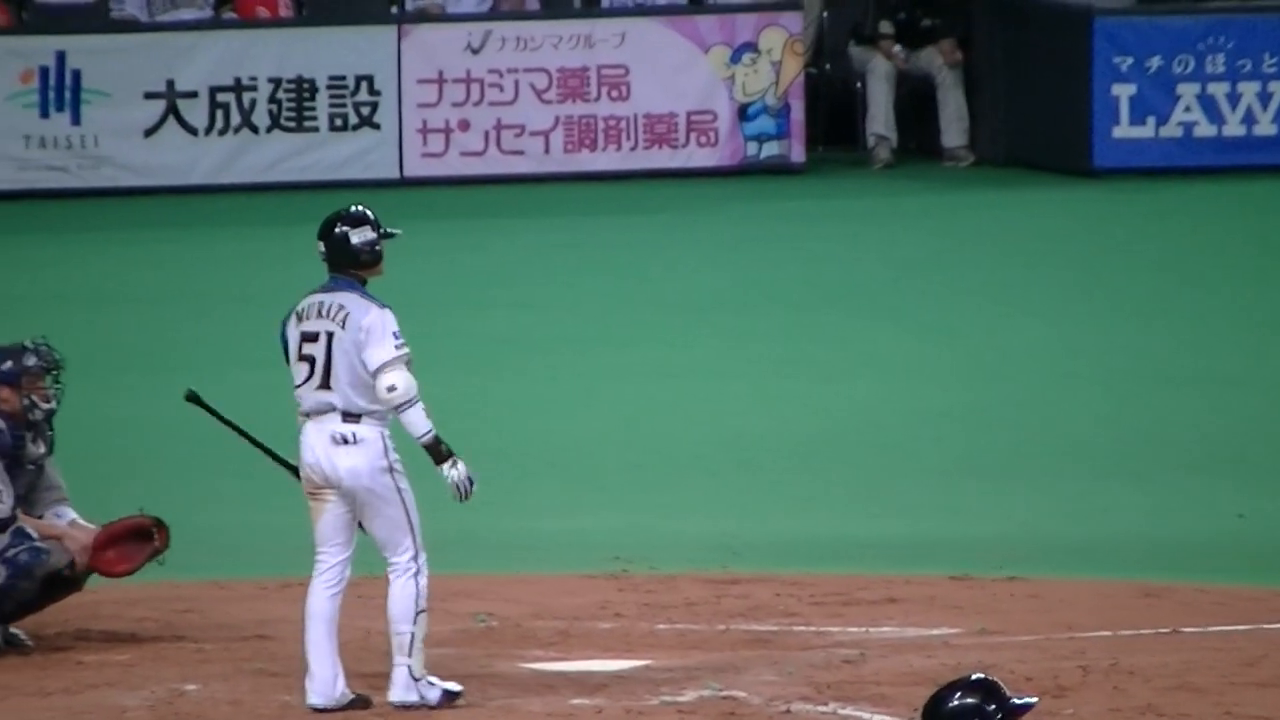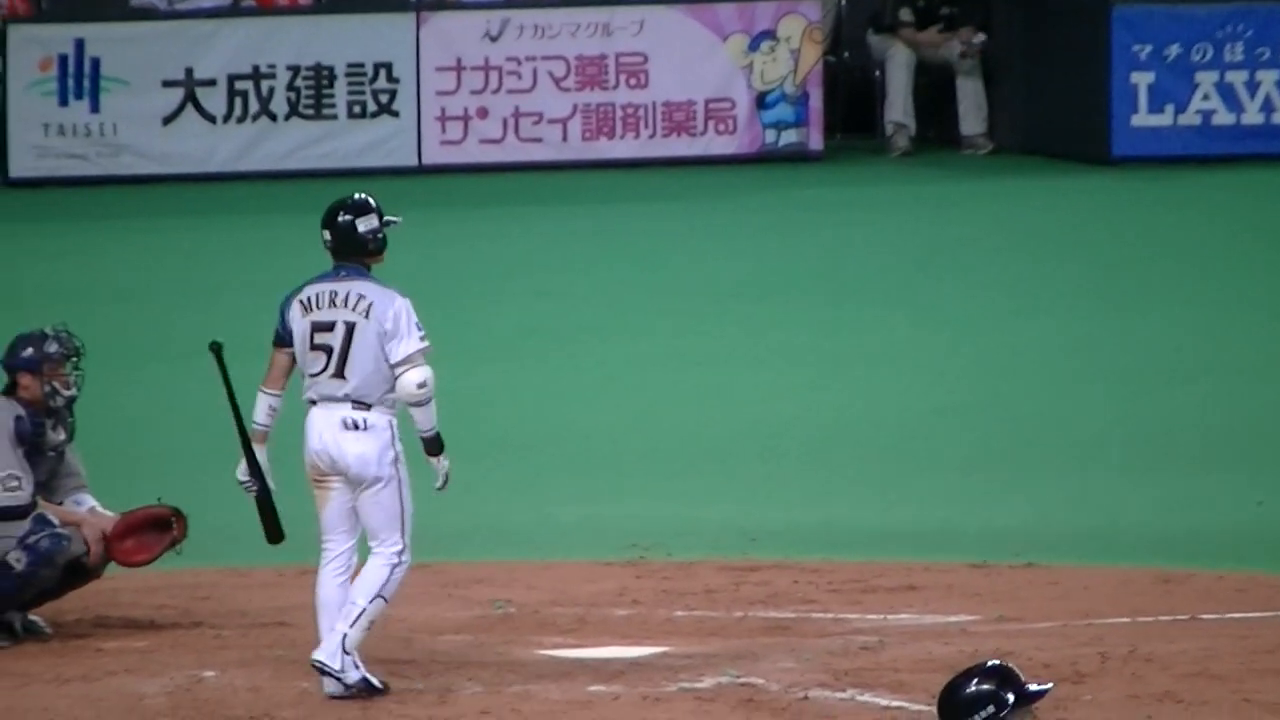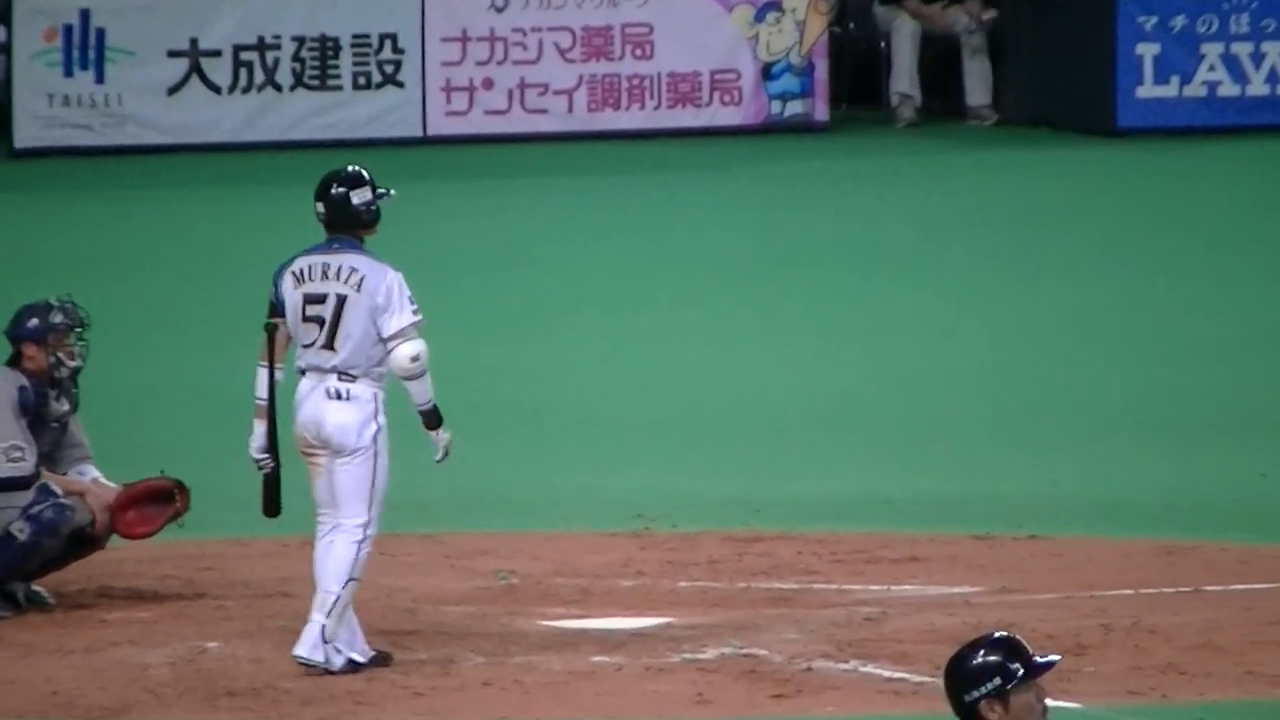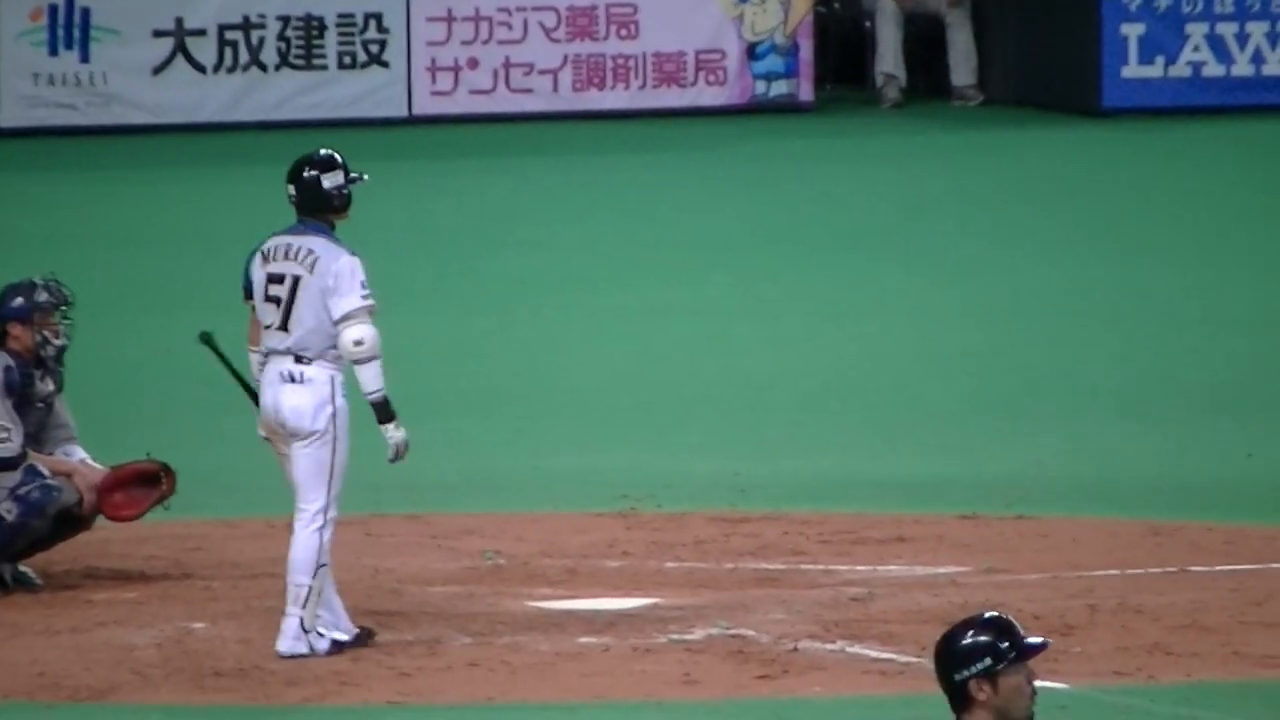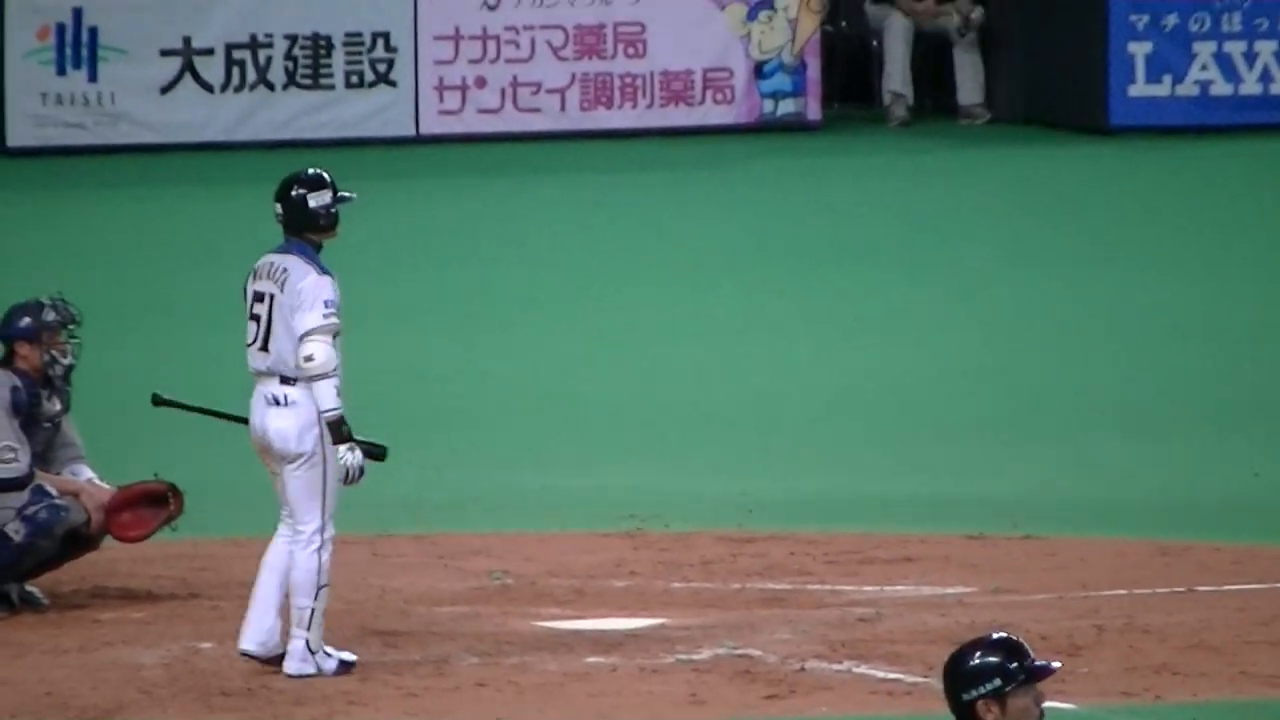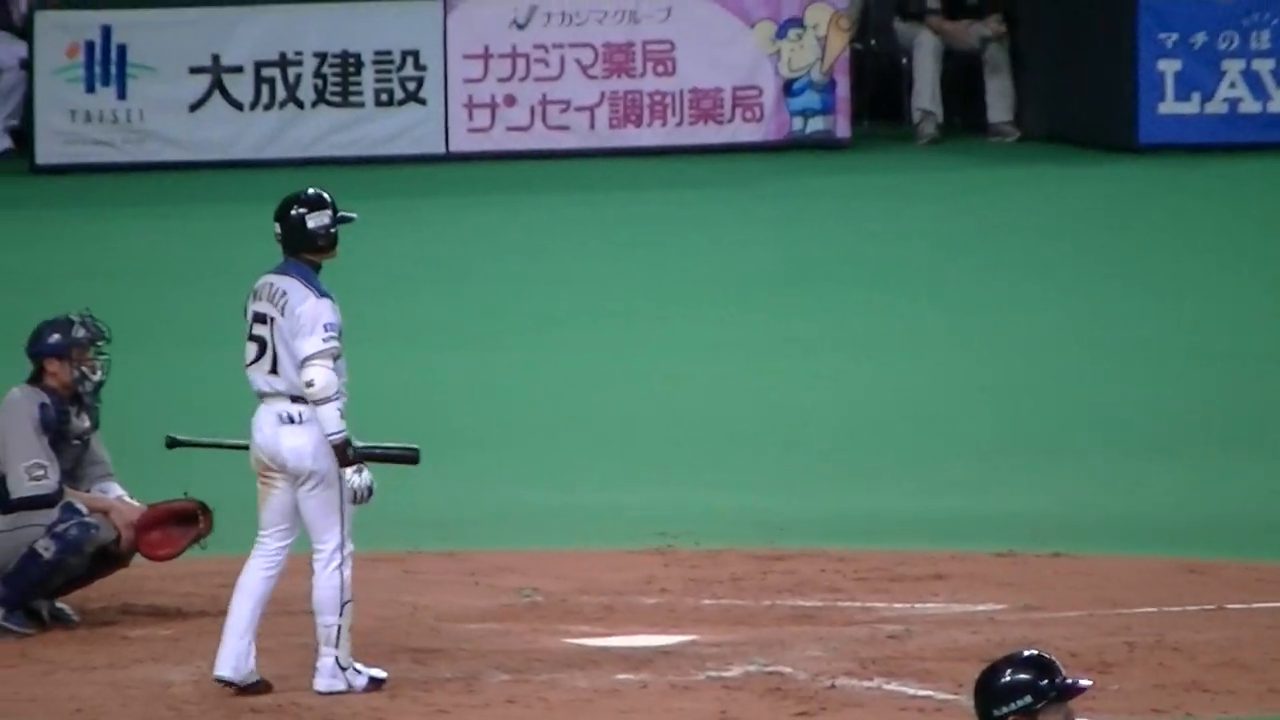
dt=0.3s
person 1, frame 1
left shoulder: (299, 312)
right shoulder: (371, 313)
right elbow: (398, 392)
right wrist: (444, 456)
left hip: (315, 443)
right hip: (363, 445)
left knee: (329, 567)
right knee: (406, 561)
left ankle: (324, 686)
right ankle: (409, 679)
person 1, frame 2
left shoulder: (299, 300)
right shoulder: (390, 303)
left elbow: (274, 378)
right elbow: (415, 386)
left wrist: (255, 447)
right wrist: (435, 448)
left hip: (320, 431)
right hip: (370, 435)
left knee: (336, 554)
right knee: (390, 552)
left ankle: (344, 669)
right ankle: (339, 649)
person 1, frame 3
left shoulder: (291, 271)
right shoulder: (381, 276)
left elbow: (275, 350)
right elbow: (408, 359)
left wrist: (261, 422)
right wrist: (434, 420)
left hip: (308, 403)
right hip: (357, 407)
left knee: (331, 527)
right knee: (354, 530)
left ankle: (346, 646)
right ankle: (318, 639)
person 1, frame 4
left shoulder: (264, 252)
right shoulder: (338, 260)
left elbow: (254, 335)
right elbow: (358, 345)
right wrist: (386, 415)
left hip: (273, 387)
right hip: (316, 390)
left knee: (310, 510)
right knee: (316, 514)
left ankle: (330, 619)
right ankle: (300, 631)
person 1, frame 5
left shoulder: (261, 269)
right shoulder: (312, 278)
right elbow: (317, 363)
right wrist: (343, 436)
left hip: (263, 407)
right hip: (300, 412)
left knee: (293, 527)
right knee: (313, 534)
left ankle: (260, 635)
right ankle: (305, 652)
person 1, frame 6
left shoulder: (261, 290)
right shoulder: (312, 301)
right elbow: (319, 388)
right wrist: (348, 456)
left hip: (265, 426)
right hip: (305, 432)
left knee: (269, 547)
right knee: (331, 552)
left ankle: (233, 661)
right ankle: (334, 667)
person 2, frame 1
left shoulder: (34, 433)
left elbow: (52, 503)
left wrist: (94, 536)
right wrist: (61, 533)
left knee: (81, 550)
right knee: (30, 553)
person 2, frame 2
left shoulder: (54, 421)
left elbow: (72, 491)
left wrist: (110, 522)
right wrist: (82, 519)
left knee: (100, 541)
right knee: (51, 541)
person 2, frame 3
left shoulder: (59, 391)
left elbow: (76, 462)
left wrist: (110, 492)
right wrist: (85, 489)
left knee: (102, 512)
right knee: (55, 511)
person 2, frame 4
left shoulder: (46, 371)
left elbow: (62, 441)
left wrist: (94, 472)
right wrist: (73, 469)
left knee: (89, 494)
right knee: (44, 490)
person 2, frame 5
left shoulder: (52, 391)
left elbow: (69, 461)
left wrist: (101, 492)
right wrist: (80, 489)
left knee: (97, 514)
right knee: (50, 509)
person 2, frame 6
left shoulder: (80, 409)
left elbow: (98, 478)
right elbow: (36, 492)
left wrist: (129, 508)
right wrist: (110, 506)
left hip: (41, 523)
left knee: (124, 532)
right knee: (81, 526)
left ankle: (36, 596)
